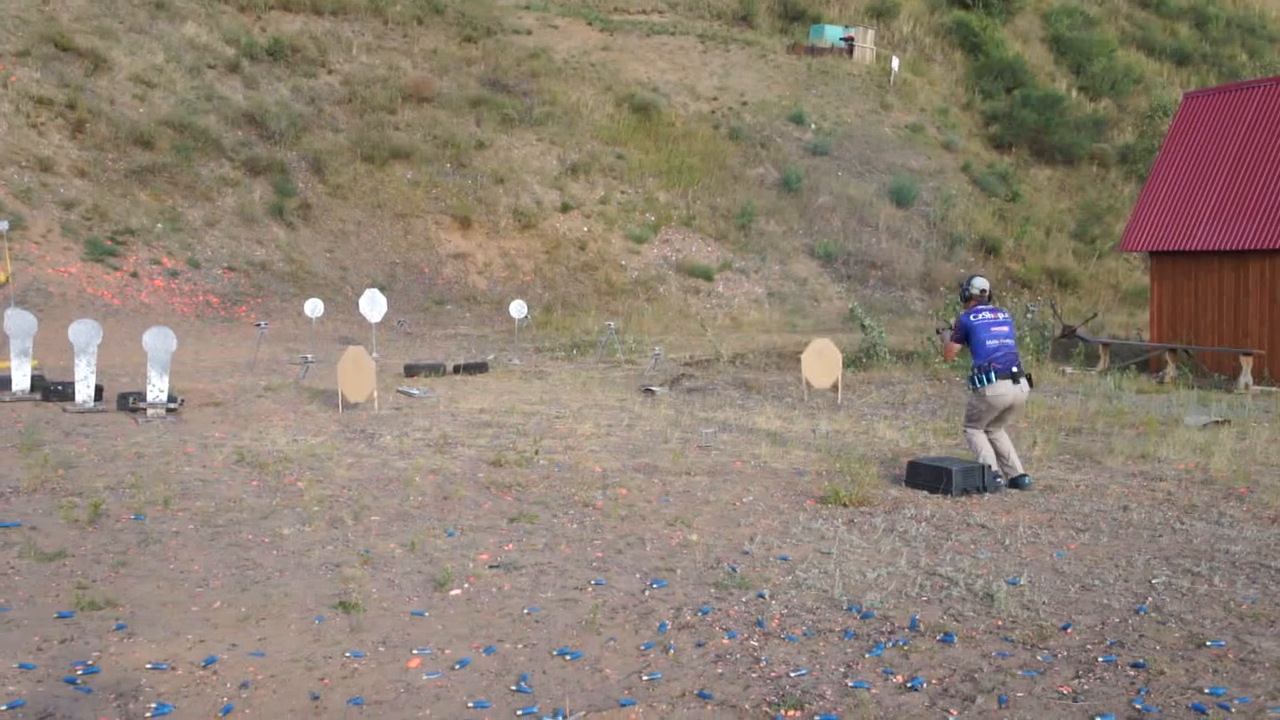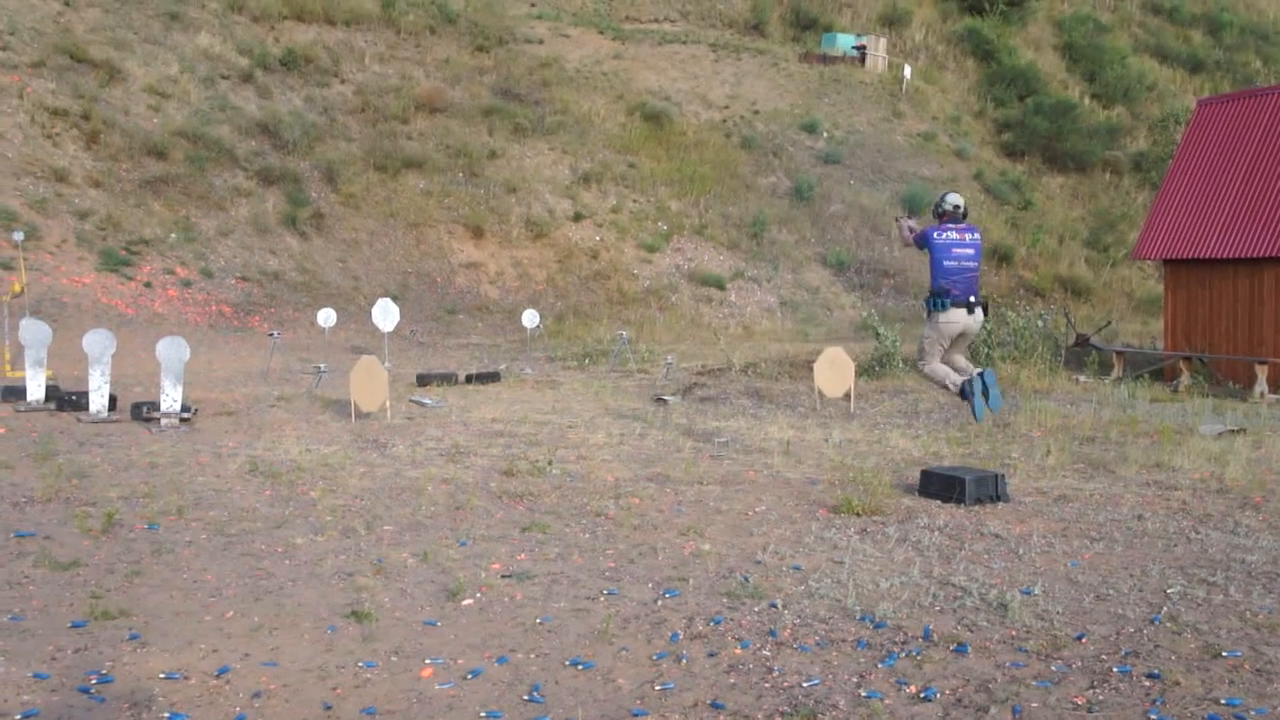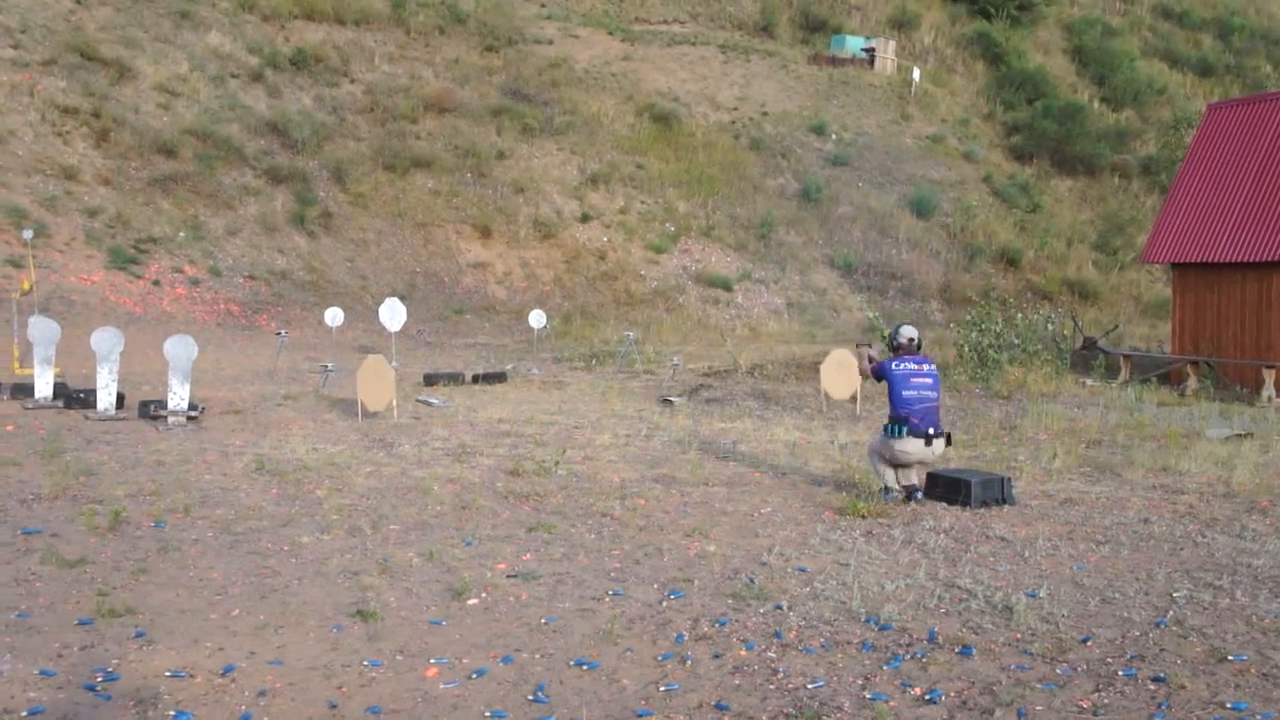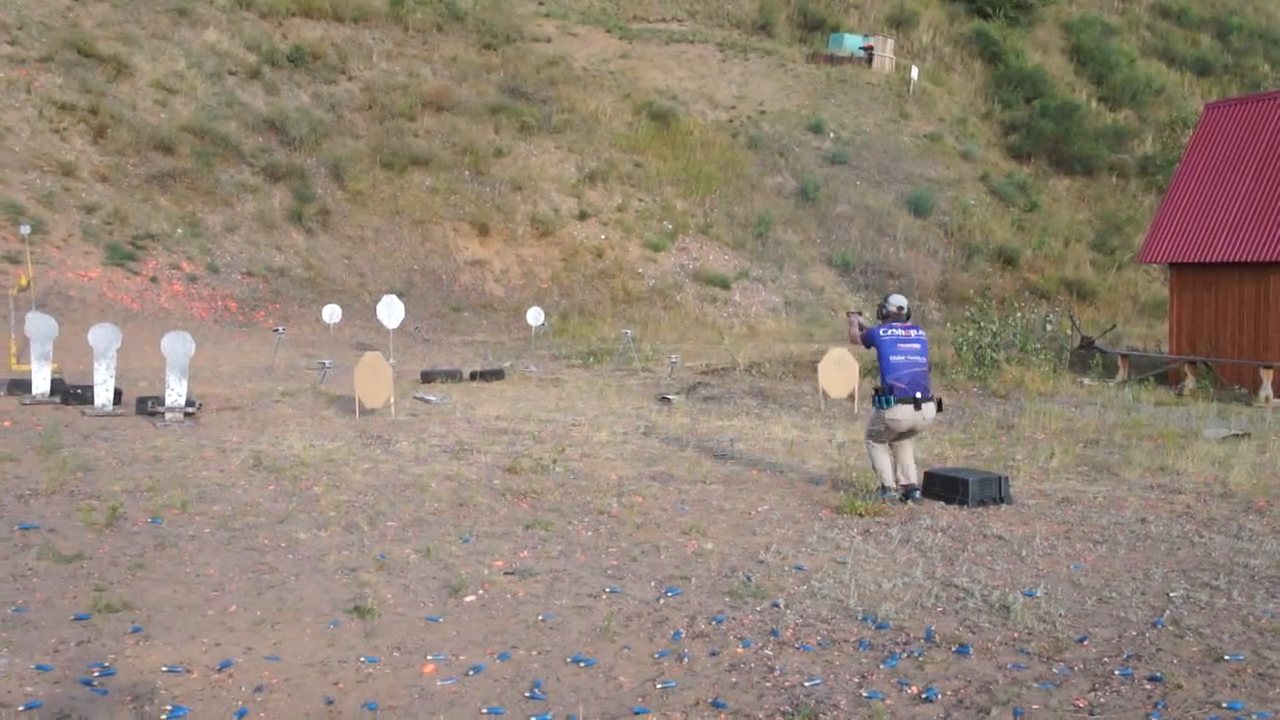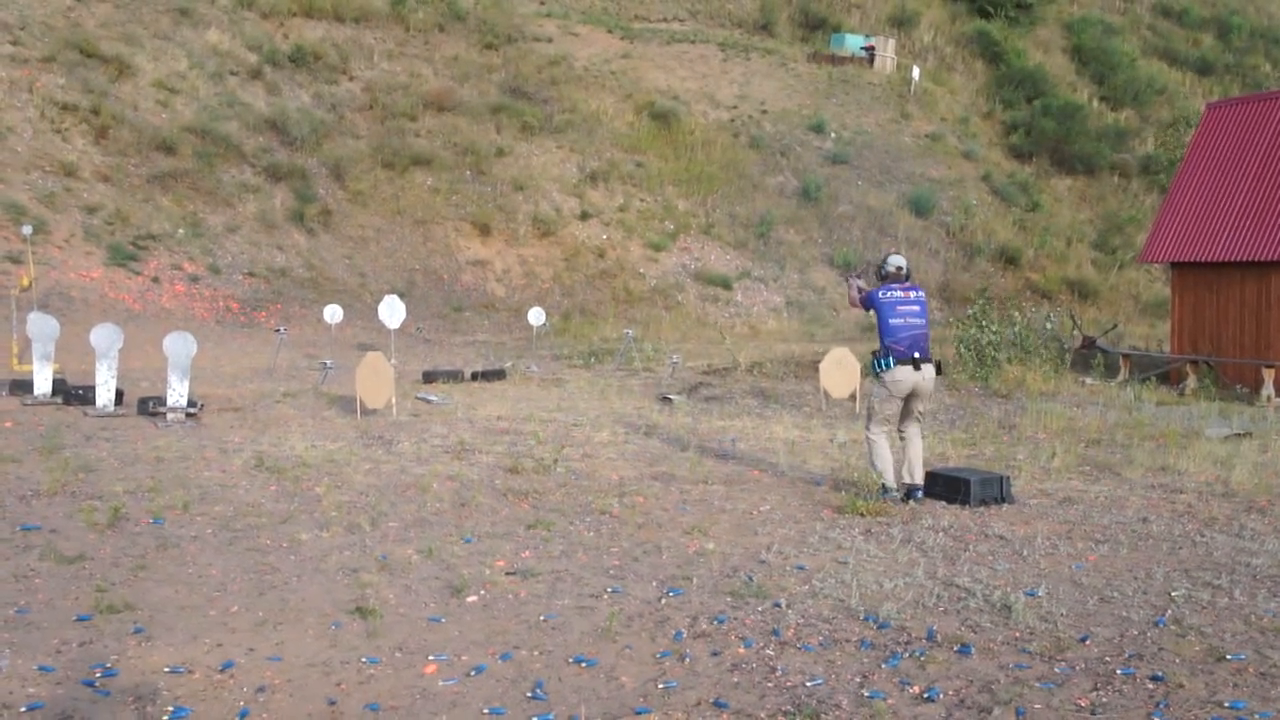
dt=0.5s
person 1, frame 1
left shoulder: (965, 318)
right shoulder: (1005, 316)
left elbow: (948, 354)
left wrist: (951, 337)
left hip: (992, 388)
right hip: (1020, 386)
left knee: (974, 430)
right knee: (995, 430)
left ankle: (992, 475)
right ankle: (1018, 475)
person 1, frame 2
left shoulder: (933, 233)
right shoulder: (975, 234)
left elbow: (907, 241)
left wrist: (903, 225)
right wrist: (915, 225)
left hip: (946, 313)
right hip: (975, 313)
left knee: (929, 364)
right knee: (952, 355)
left ankle: (966, 386)
right ankle: (979, 377)
person 1, frame 3
left shoulder: (890, 366)
right shoulder: (931, 366)
left elbow: (864, 371)
left wrist: (863, 355)
right wrist: (873, 356)
left hip: (908, 445)
right hip: (935, 447)
left knee: (877, 449)
right knee: (895, 452)
left ankle: (892, 488)
right ankle: (912, 487)
person 1, frame 4
left shoulder: (879, 332)
right shoulder: (919, 332)
left elbow: (855, 339)
left wrist: (854, 323)
left hip: (897, 410)
right hip: (927, 410)
left knee: (875, 439)
right knee: (901, 437)
left ankle: (888, 487)
right ankle: (910, 486)
person 1, frame 5
left shoulder: (878, 295)
right shoulder: (920, 293)
left elbow: (855, 301)
left wrist: (853, 286)
left hip: (895, 372)
right hip: (925, 371)
left knee: (877, 431)
right knee: (912, 430)
left ankle: (889, 487)
right ankle: (914, 486)
